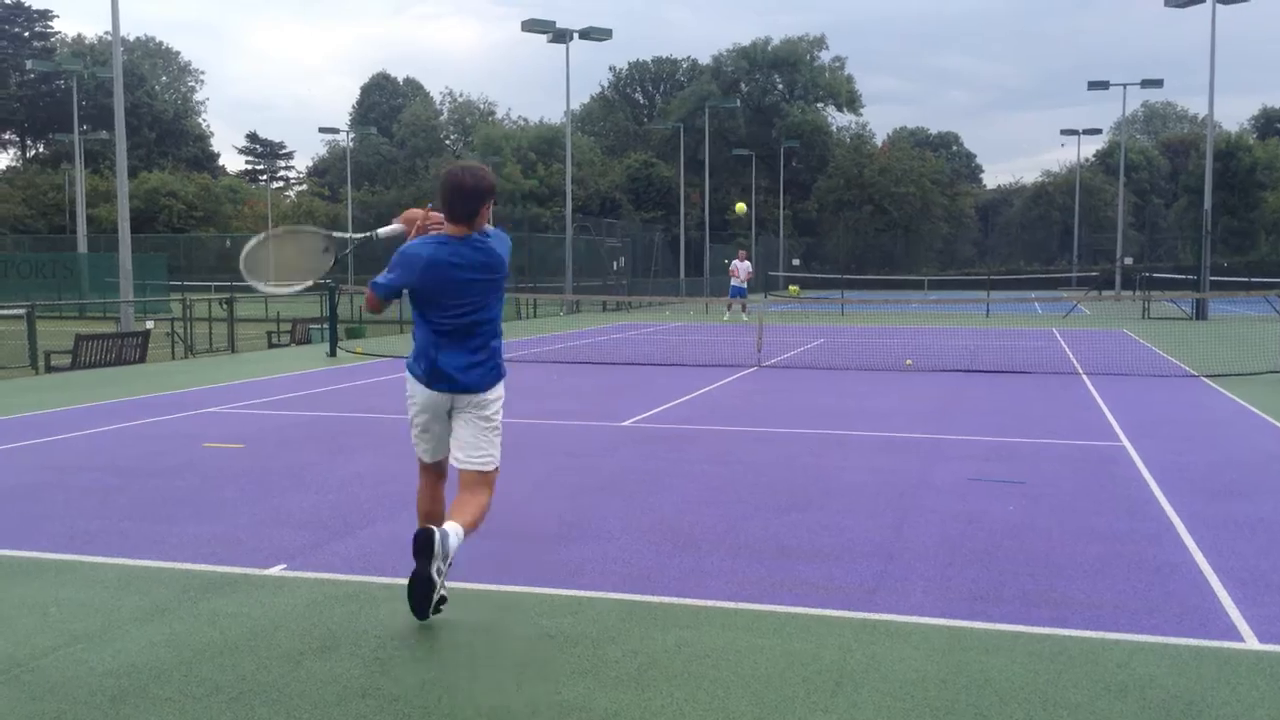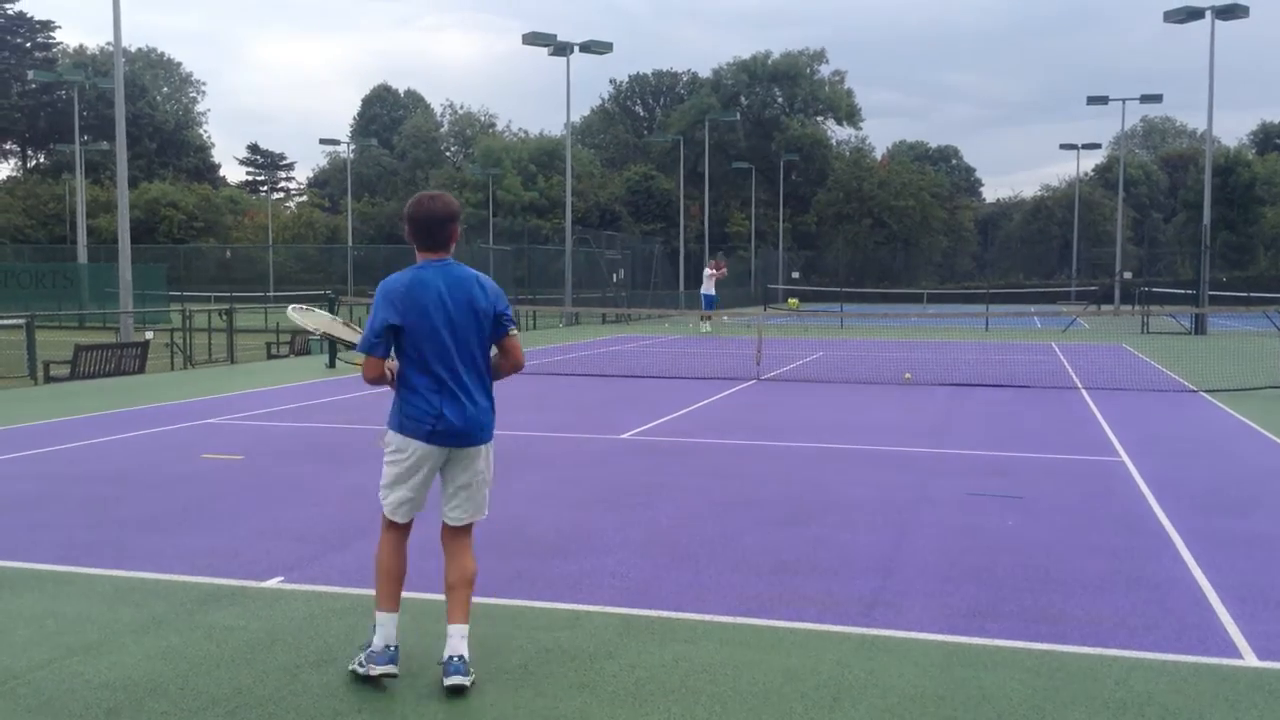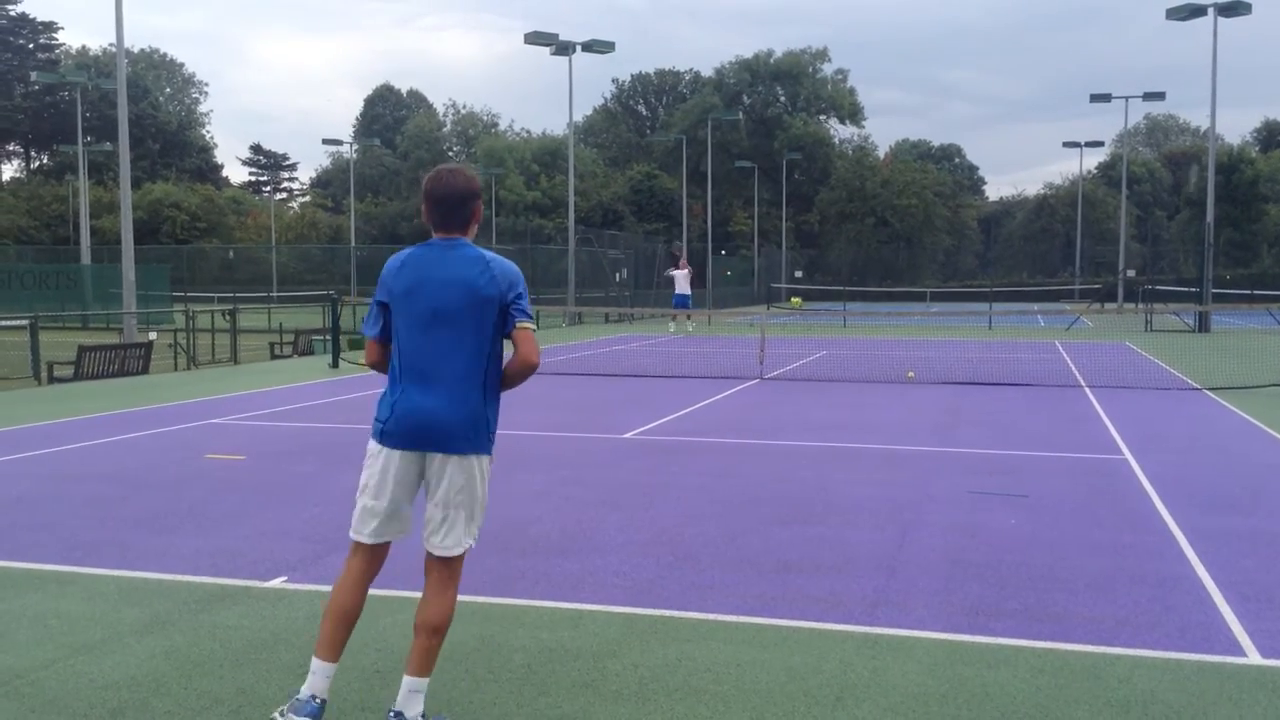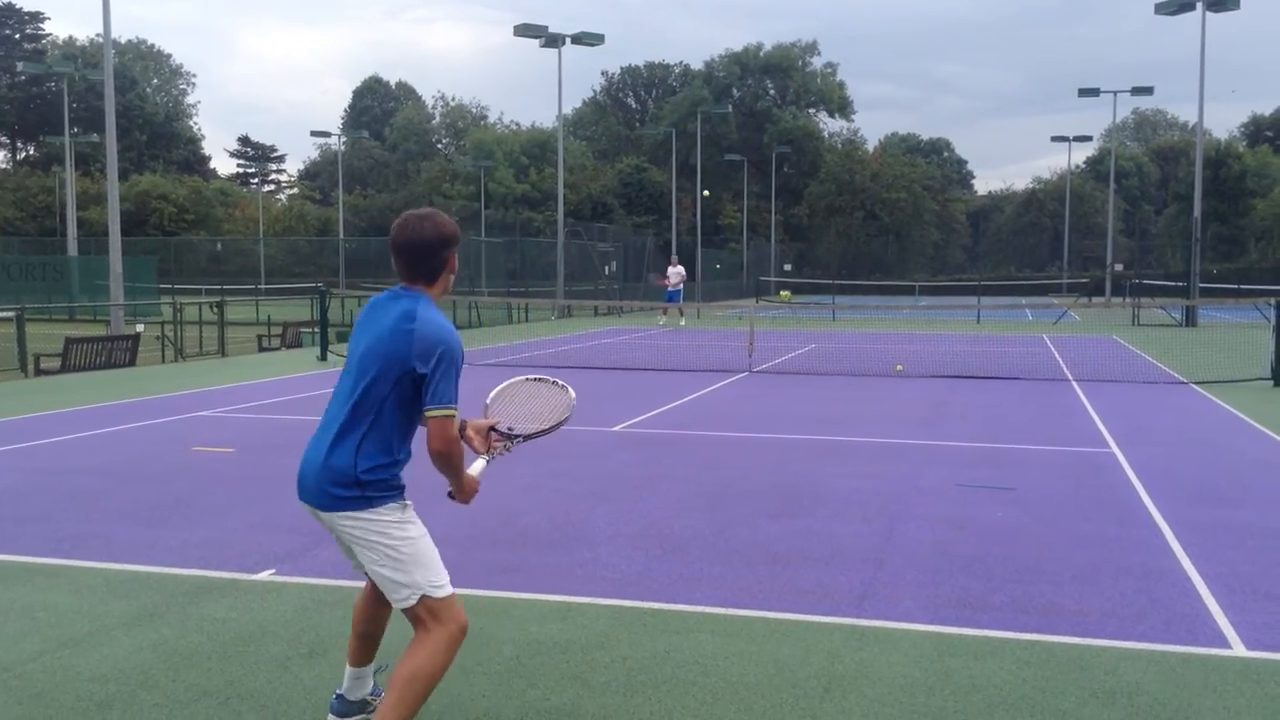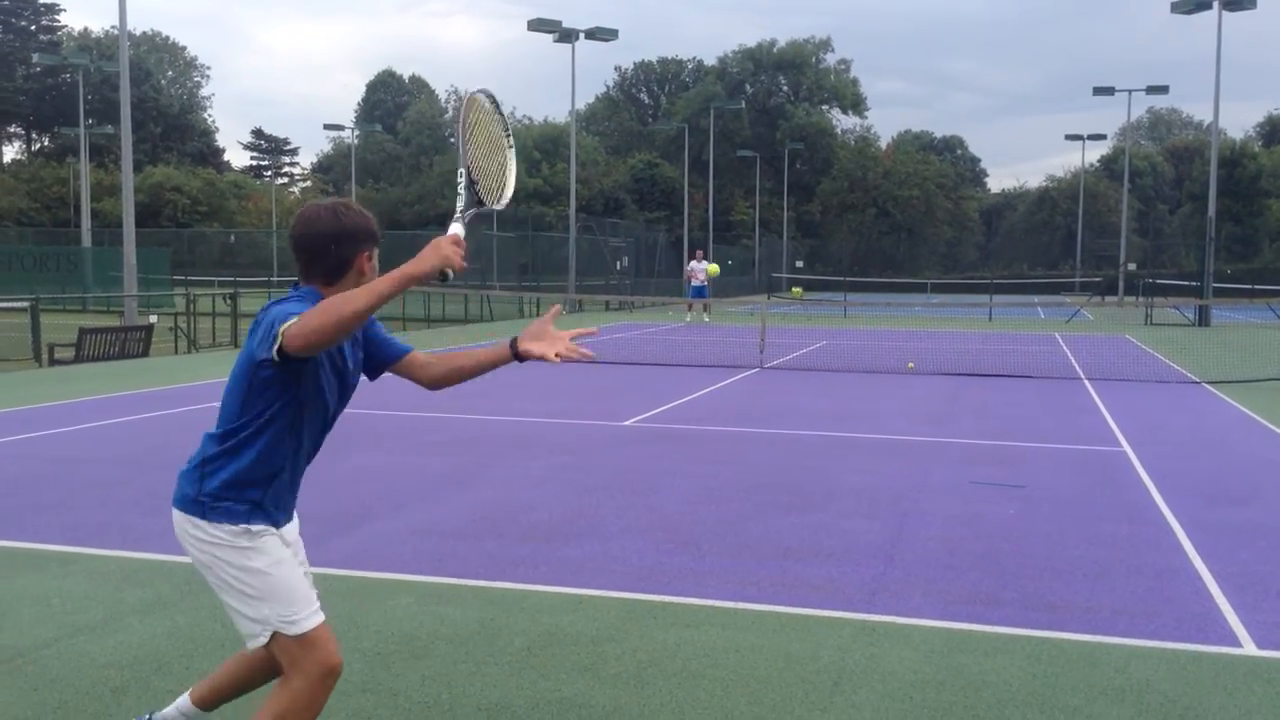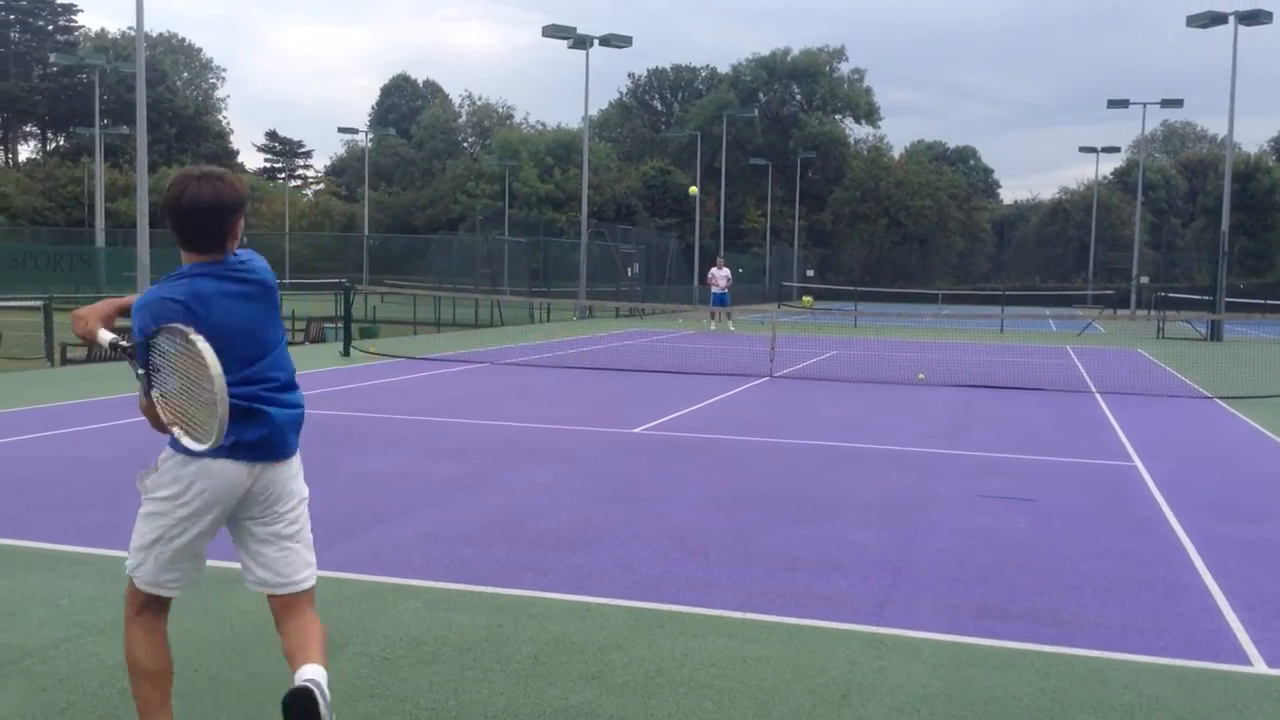
dt=0.7s
person 1, frame 1
left shoulder: (416, 256)
right shoulder: (499, 247)
left elbow: (373, 305)
right wrist: (430, 222)
left hip: (429, 381)
right hip: (481, 386)
left knee: (432, 475)
right knee: (477, 492)
left ankle: (430, 564)
right ankle: (441, 543)
person 1, frame 2
left shoulder: (393, 291)
right shoulder: (487, 289)
left elbow: (372, 372)
right elbow: (514, 361)
left hip: (415, 430)
right hip: (473, 430)
left knee: (394, 530)
right knee: (458, 539)
left ankle: (382, 647)
right ankle: (457, 656)
person 1, frame 3
left shoulder: (397, 269)
right shoulder: (504, 275)
left elbow: (376, 356)
right elbow: (528, 360)
left hip: (396, 431)
right hip: (462, 438)
left knee: (362, 562)
right knee: (443, 573)
person 1, frame 4
left shoulder: (376, 310)
right shoulder: (437, 334)
right elbow: (441, 444)
left wrist: (465, 426)
right wrist: (462, 482)
left hip: (321, 481)
right hip: (362, 493)
left knee: (383, 583)
right knee: (444, 623)
person 1, frame 5
left shoulder: (352, 326)
right shoulder: (286, 318)
left elbow: (429, 371)
right elbow: (305, 339)
left wrist: (518, 348)
right wrist: (409, 272)
left hip: (266, 509)
right hip: (224, 516)
left knee: (293, 648)
right knee: (318, 662)
person 1, frame 6
left shoulder: (158, 305)
right shoulder: (257, 270)
left elbow: (164, 415)
left wrist: (126, 357)
right wrist: (112, 309)
left hip: (200, 466)
right hip: (275, 462)
left knee: (146, 609)
right knee: (296, 612)
